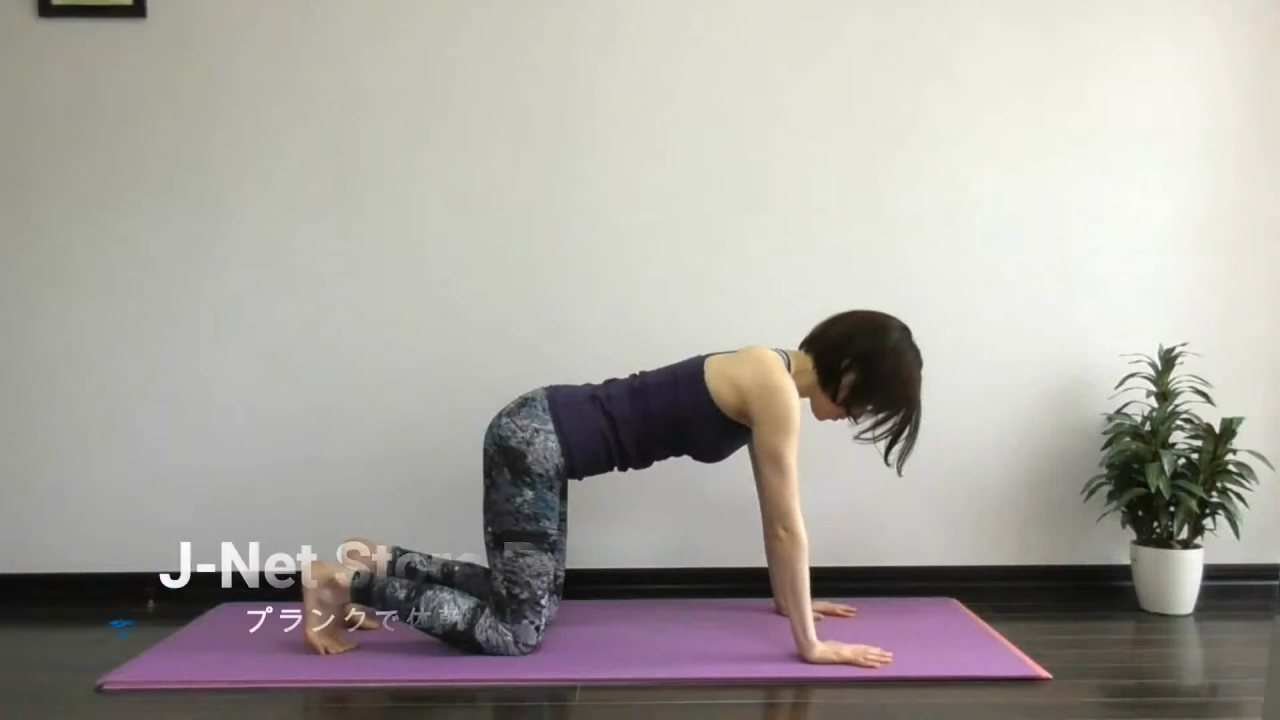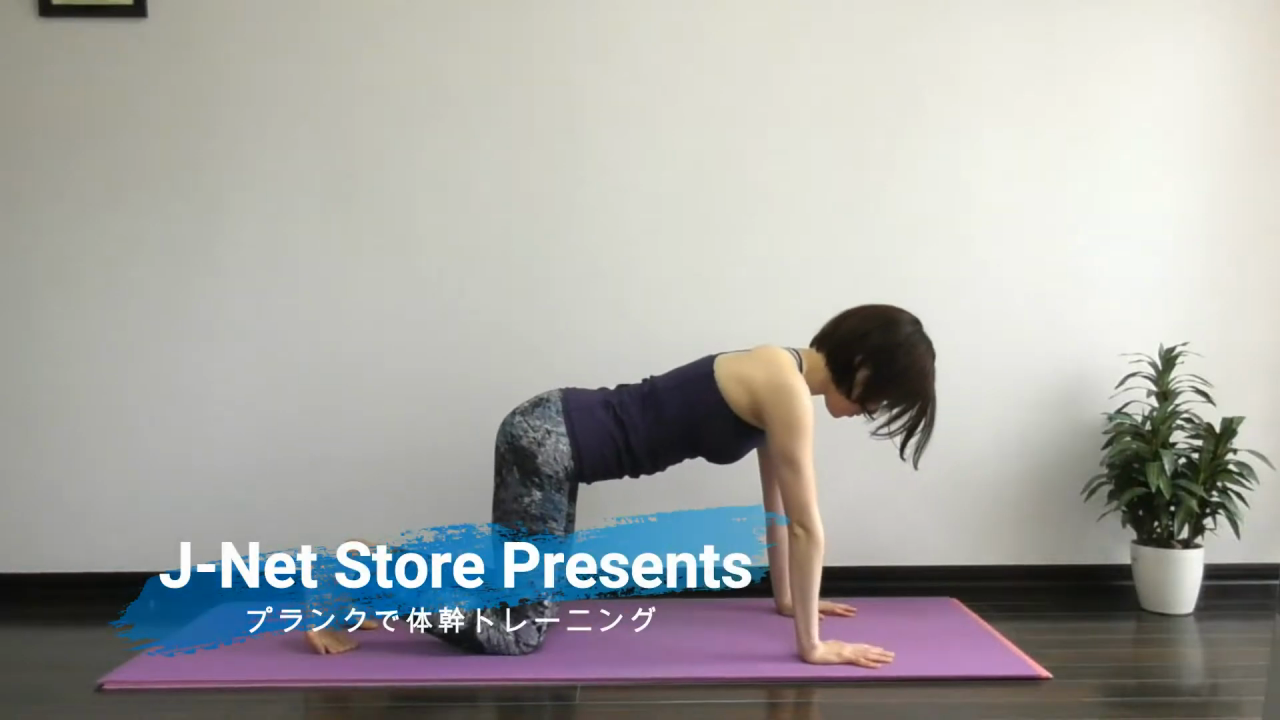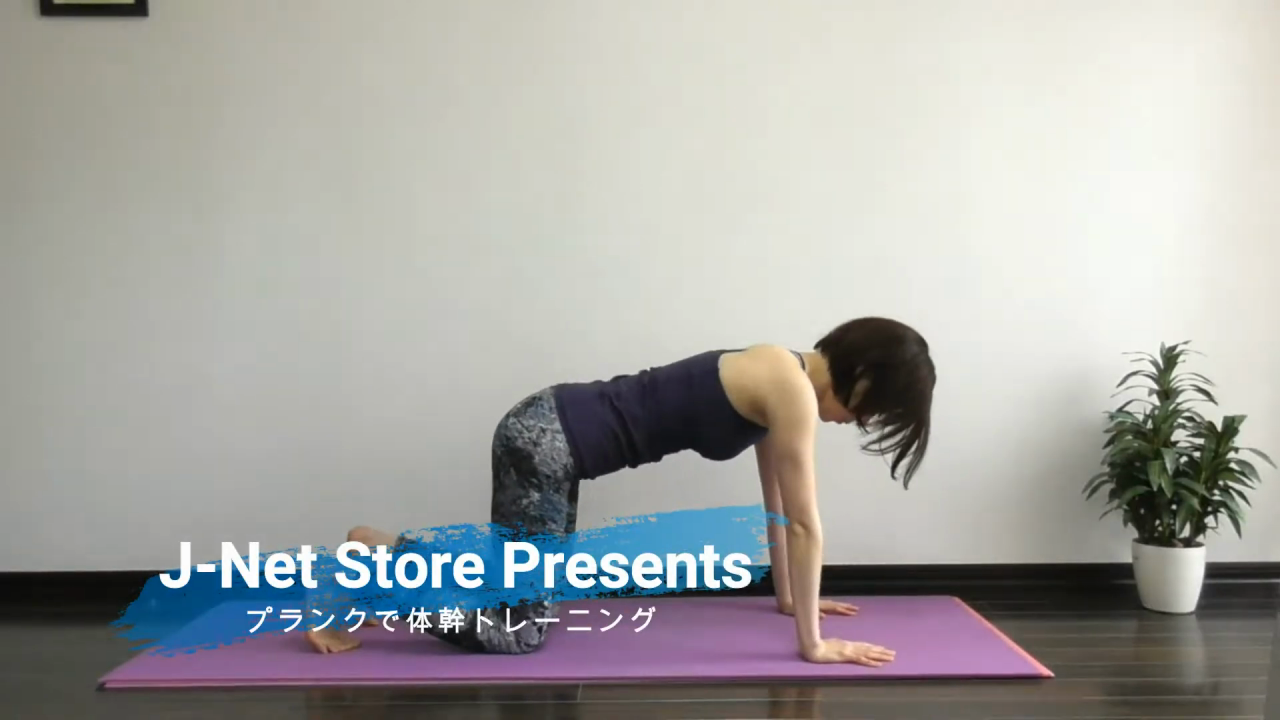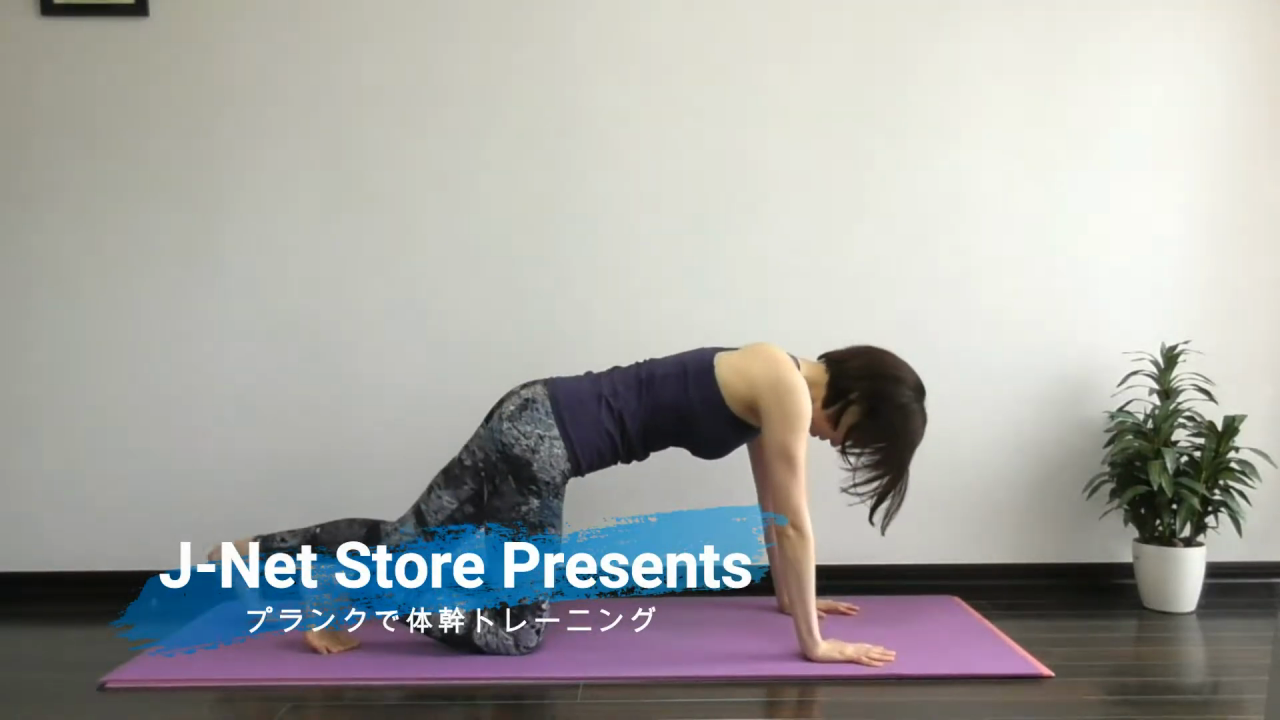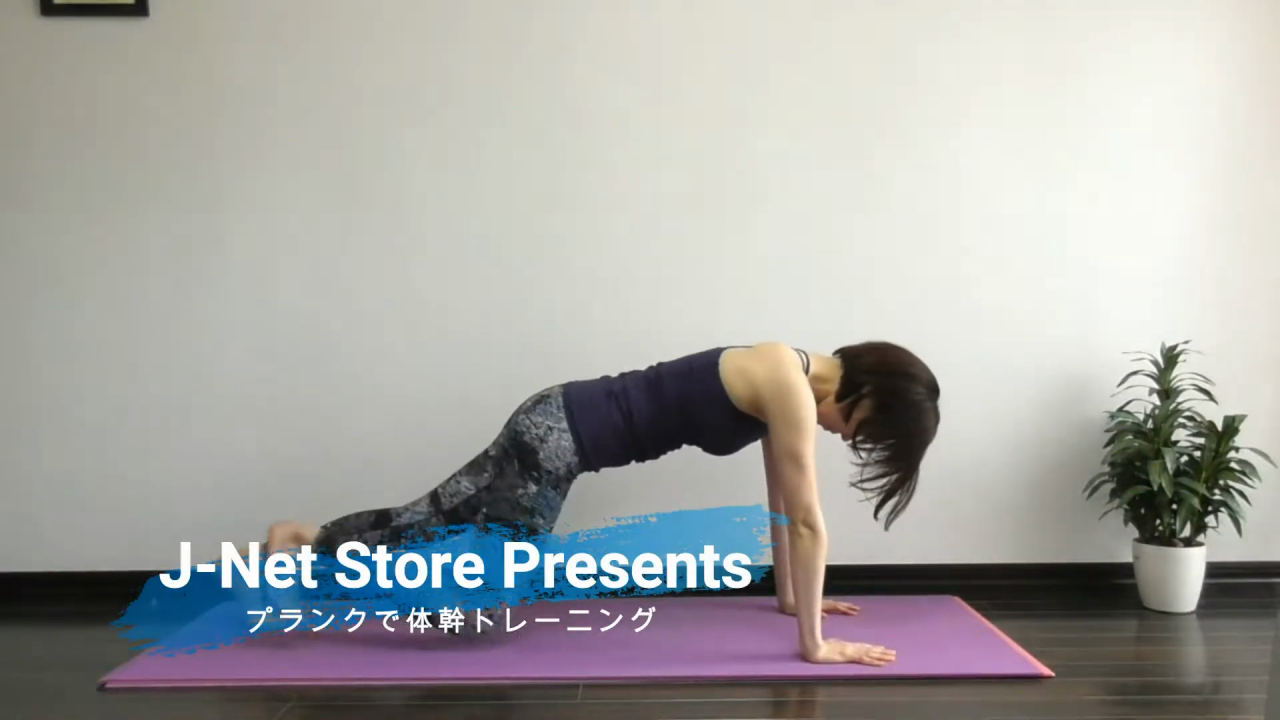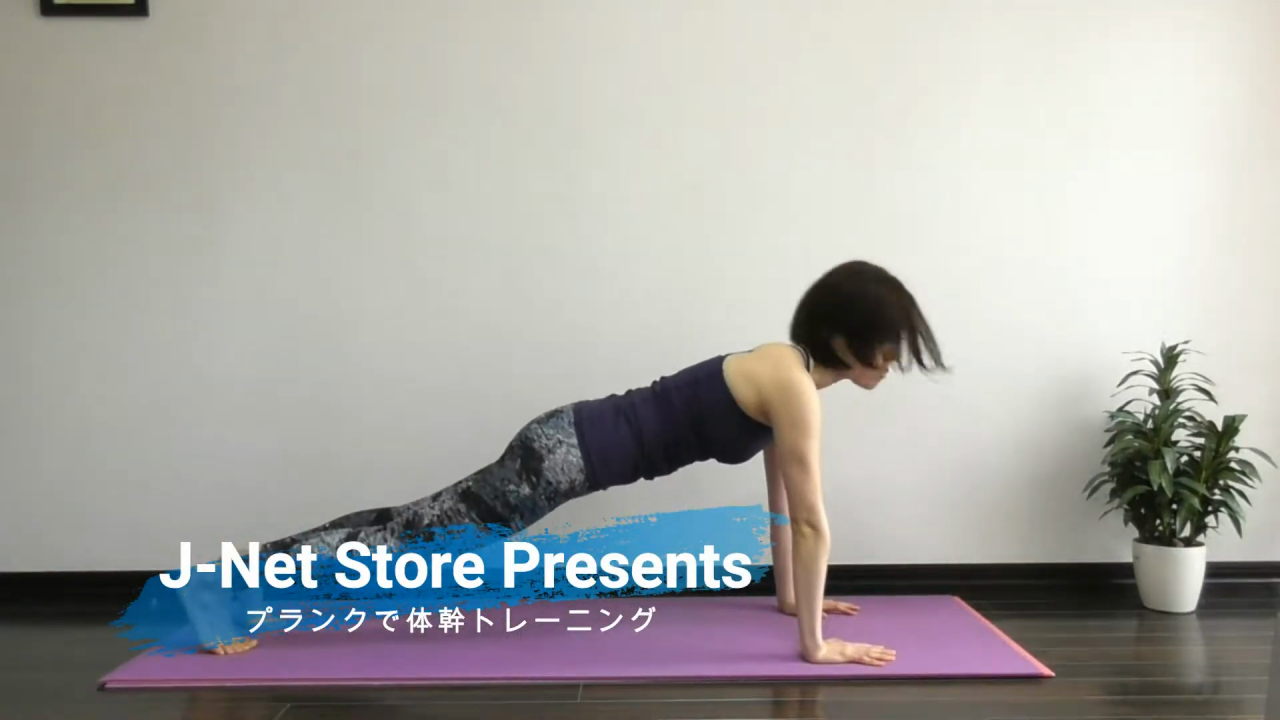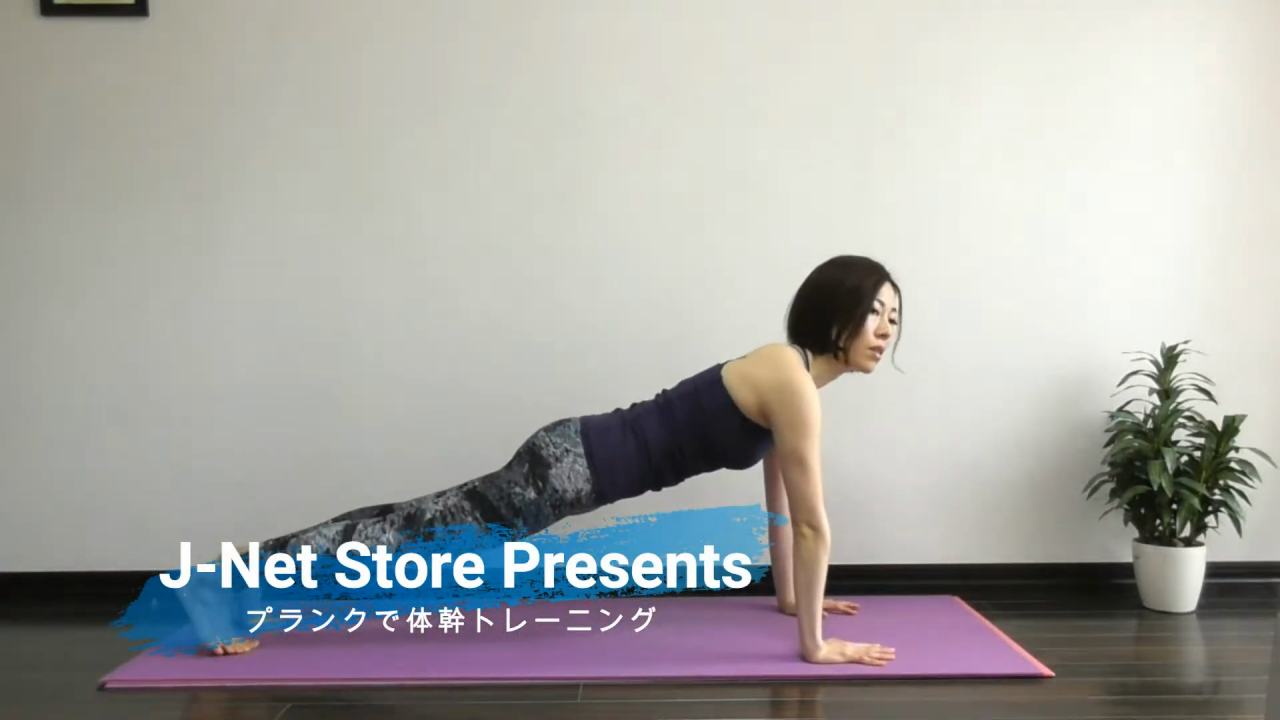
dt=0.7s
person 1, frame 1
left shoulder: (770, 377)
right shoulder: (775, 389)
left elbow: (773, 515)
right elbow: (786, 527)
left wrist: (788, 598)
right wrist: (809, 644)
left hip: (541, 436)
right hip: (533, 444)
left knee: (531, 599)
right knee: (516, 633)
left ankle: (376, 561)
right ankle: (347, 581)
person 1, frame 2
left shoulder: (780, 376)
right shoulder: (788, 389)
left elbow: (776, 502)
right elbow: (805, 526)
left wrist: (787, 597)
right wrist: (812, 645)
left hip: (555, 437)
right hip: (544, 444)
left knee: (528, 598)
right knee: (516, 633)
person 1, frame 3
left shoulder: (778, 378)
right shoulder: (791, 388)
left elbow: (775, 499)
right elbow: (802, 523)
left wrist: (789, 595)
right wrist: (813, 642)
left hip: (553, 434)
right hip: (541, 441)
left knee: (527, 595)
right knee: (517, 630)
person 1, frame 4
left shoulder: (768, 383)
right shoulder: (790, 392)
left elbow: (772, 510)
right elbow: (792, 525)
left wrist: (790, 596)
right wrist: (814, 642)
left hip: (530, 417)
right hip: (540, 445)
left knee: (408, 538)
right knee: (512, 631)
left ankle: (252, 557)
person 1, frame 5
left shoulder: (789, 380)
right shoulder: (791, 389)
left elbow: (781, 504)
right elbow: (806, 523)
left wrist: (790, 596)
right wrist: (815, 642)
left hip: (560, 426)
right hip: (556, 436)
left knee: (423, 524)
left ankle: (267, 561)
right ankle: (306, 549)
person 1, frame 6
left shoulder: (788, 371)
right shoulder: (793, 386)
left elbow: (782, 502)
right elbow: (811, 521)
left wrist: (790, 595)
right wrist: (815, 642)
left hip: (575, 445)
right hip: (566, 453)
left knee: (415, 527)
right knee: (409, 536)
person 1, frame 7
left shoulder: (787, 371)
right shoulder: (793, 383)
left elbow: (778, 499)
right elbow: (810, 522)
left wrist: (790, 596)
right wrist: (816, 643)
left hip: (582, 457)
right hip: (572, 469)
left knee: (409, 524)
right knee: (402, 534)
